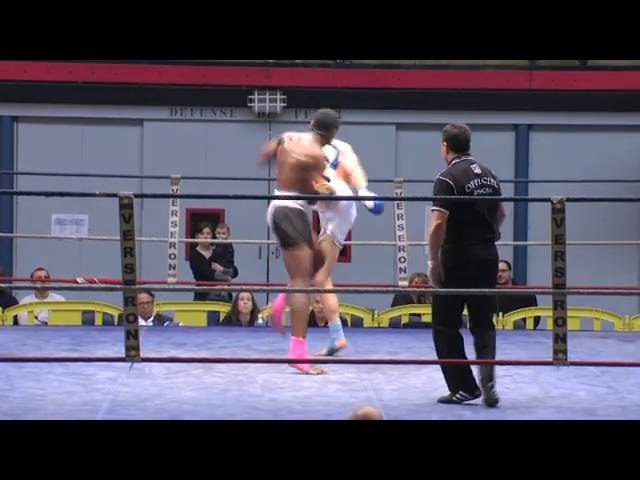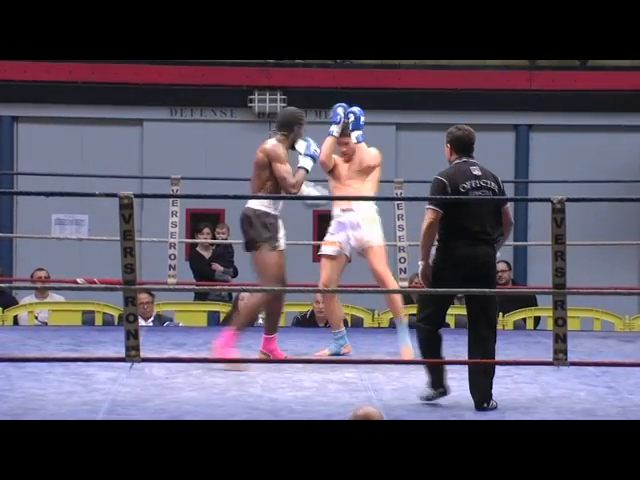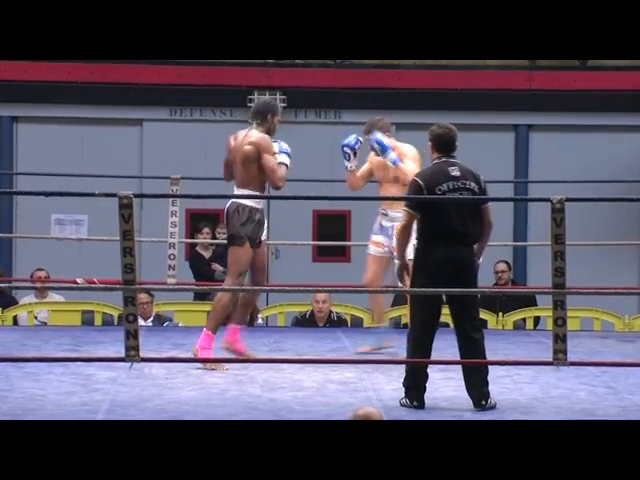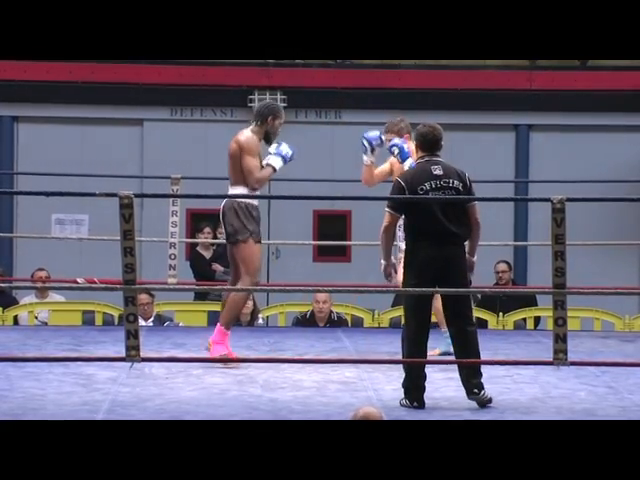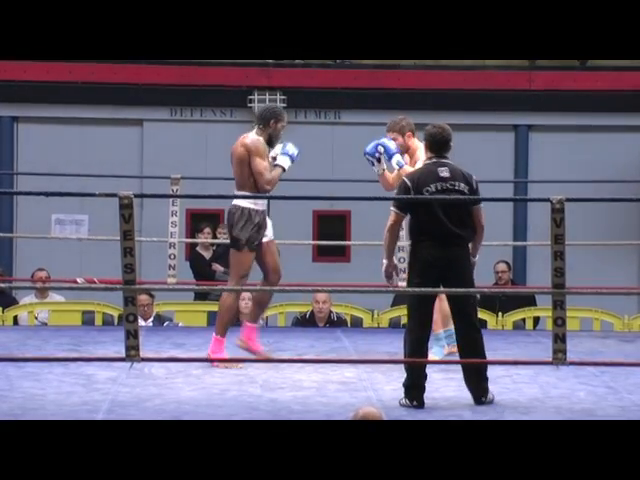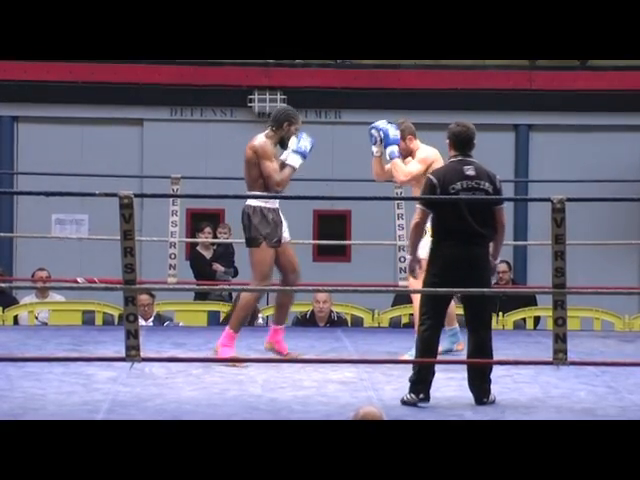
dt=0.3s
person 1, frame 1
left shoulder: (447, 178)
right shoulder: (488, 174)
left elbow: (438, 224)
right elbow: (500, 214)
left wrist: (433, 261)
left hip: (460, 258)
right hip: (488, 254)
left knee: (445, 325)
right knee: (483, 323)
left ankle: (463, 387)
right ankle: (488, 382)
person 1, frame 2
left shoulder: (445, 178)
right shoulder: (492, 178)
left elbow: (431, 222)
right elbow: (508, 222)
left wrist: (424, 261)
left hip: (452, 257)
right hip: (484, 258)
left knee: (428, 322)
right knee: (483, 330)
left ankle: (438, 382)
right ankle: (483, 396)
person 1, frame 3
left shoulder: (423, 179)
right shoulder: (474, 178)
left elbow: (406, 224)
right elbow: (488, 223)
left wrist: (401, 259)
right wrist: (476, 253)
left hip: (431, 259)
right hip: (464, 259)
left knee: (421, 330)
right knee: (470, 330)
left ankle: (414, 395)
right ankle: (481, 396)
person 1, frame 4
left shoulder: (406, 179)
right shoulder: (460, 176)
left elbow: (389, 225)
right elbow: (475, 221)
left wrist: (386, 259)
right wrist: (471, 255)
left hip: (420, 257)
right hip: (454, 256)
left knee: (416, 328)
right knee: (463, 324)
left ankle: (414, 394)
right ankle: (475, 387)
person 1, frame 5
left shoulder: (413, 180)
right shoulder: (467, 178)
left elbow: (394, 225)
right elbow: (479, 225)
left wrist: (388, 259)
right wrist: (472, 256)
left hip: (425, 258)
right hip: (458, 257)
left knee: (417, 328)
right knee: (468, 326)
left ankle: (414, 394)
right ankle: (480, 391)
person 1, frame 6
left shoulder: (439, 177)
right shoulder: (489, 178)
left elbow: (419, 221)
right elbow: (500, 224)
left wrist: (413, 254)
right wrist: (494, 256)
left hip: (445, 257)
right hip: (477, 258)
left knee: (430, 323)
right knee: (480, 326)
left ankle: (419, 388)
right ankle: (482, 391)
person 2, frame 1
left shoulder: (288, 137)
right shoulder: (316, 155)
left elbow: (264, 156)
right elbow: (316, 190)
left hip: (280, 208)
right hip: (291, 211)
left knee: (314, 258)
right knee: (301, 282)
left ankle: (284, 302)
right ankle: (299, 355)
person 2, frame 2
left shoulder: (271, 146)
right shoulder: (275, 149)
right elbow: (291, 187)
right wrist: (307, 161)
left hip: (269, 219)
right hip: (260, 218)
left knee: (278, 286)
right knee: (265, 288)
left ankle: (269, 345)
right ankle: (225, 344)
person 2, frame 3
left shoulder: (236, 138)
right shoulder: (262, 140)
left elbow: (228, 174)
right elbow: (278, 182)
right wrist: (283, 157)
left hip: (250, 212)
right hip: (246, 212)
left knee: (259, 276)
right knee: (234, 280)
left ankle: (233, 337)
right ankle: (205, 345)
person 2, frame 4
left shoulder: (246, 139)
right shoulder: (248, 140)
right elbow: (256, 182)
left wrist: (271, 157)
right wrist: (278, 160)
left hip: (243, 210)
right hip: (240, 209)
left knee: (239, 280)
right knee: (250, 279)
left ankle: (222, 342)
right ankle: (218, 339)
person 2, frame 5
left shoulder: (248, 142)
right shoulder: (255, 142)
right elbow: (266, 184)
left wrist: (273, 157)
right wrist: (284, 160)
left hip: (256, 214)
right hip: (247, 214)
left knee: (274, 275)
right knee: (237, 282)
left ankle: (249, 334)
right ankle: (217, 349)
person 2, frame 6
left shoulder: (267, 145)
right shoulder: (261, 145)
right elbow: (276, 184)
left wrist: (290, 154)
right wrist: (297, 157)
left hip: (272, 214)
right hip: (260, 215)
left knee: (292, 274)
right knee: (261, 282)
left ankle: (275, 339)
right ankle: (226, 344)
person 3, frame 1
left shoulder: (342, 149)
left elbow: (355, 172)
left wrist: (365, 193)
left hip: (339, 201)
right hip: (328, 213)
right knee: (321, 279)
right ankle: (336, 337)
person 3, frame 2
left shoulder: (371, 154)
right shoulder: (334, 161)
left elbow: (366, 162)
right elbow: (323, 159)
left wrist: (357, 132)
right wrist: (335, 128)
left hip: (365, 219)
right hip: (339, 223)
left knee: (381, 275)
right knee: (327, 286)
left ankle: (404, 335)
right ankle: (340, 343)
person 3, frame 3
left shoulder: (408, 152)
right shoulder: (374, 158)
left elbow: (411, 180)
right elbow: (354, 185)
left wrist: (391, 155)
right wrist: (350, 160)
right hip: (383, 221)
right knee: (371, 282)
person 3, frame 4
right shoulder: (396, 159)
right elbow: (369, 181)
left wrist: (407, 162)
right wrist: (369, 154)
left knee: (404, 279)
right ankle: (448, 342)
person 3, frame 5
left shoulder: (424, 153)
right shoulder: (406, 157)
right elbow: (389, 185)
left wrist: (395, 158)
right wrist: (378, 165)
left ankle: (438, 346)
right ankle: (450, 341)
person 3, frame 6
left shoulder: (427, 154)
right shoulder: (411, 158)
left elbow: (401, 177)
right elbow: (380, 175)
left wrist: (391, 148)
right wrist: (378, 146)
right hip: (431, 226)
left knee: (417, 284)
right ankle: (454, 338)
